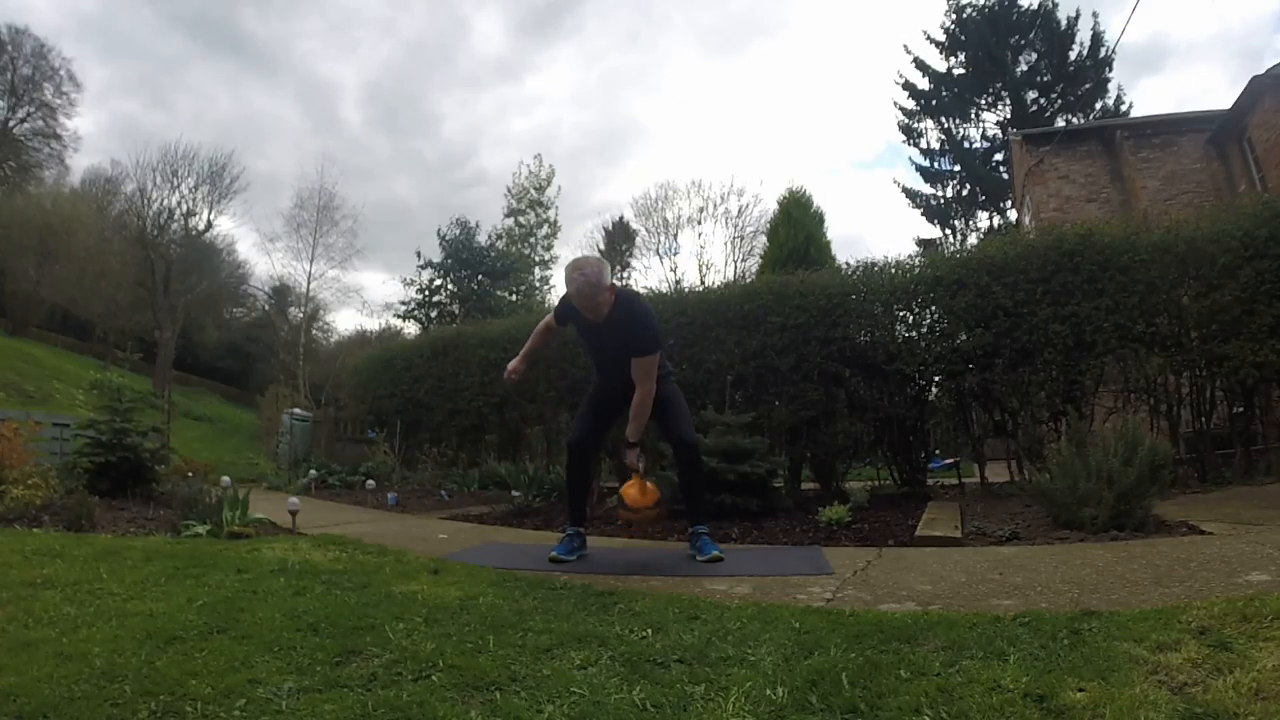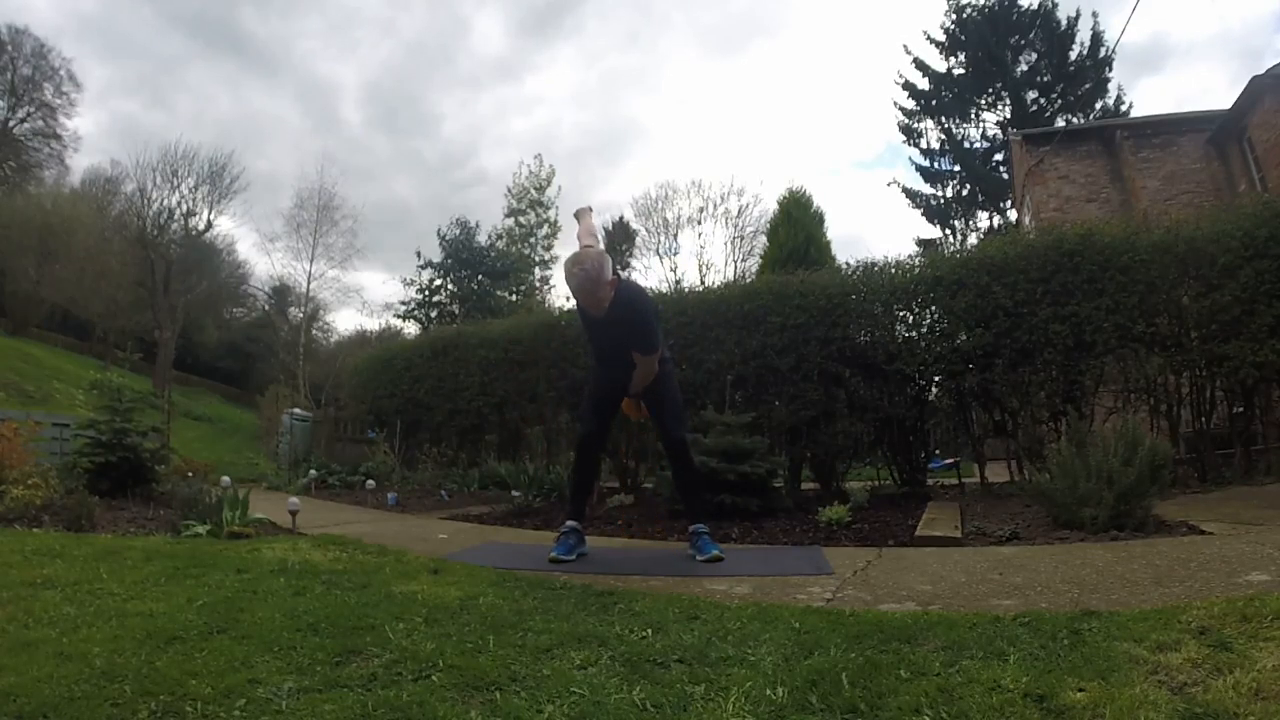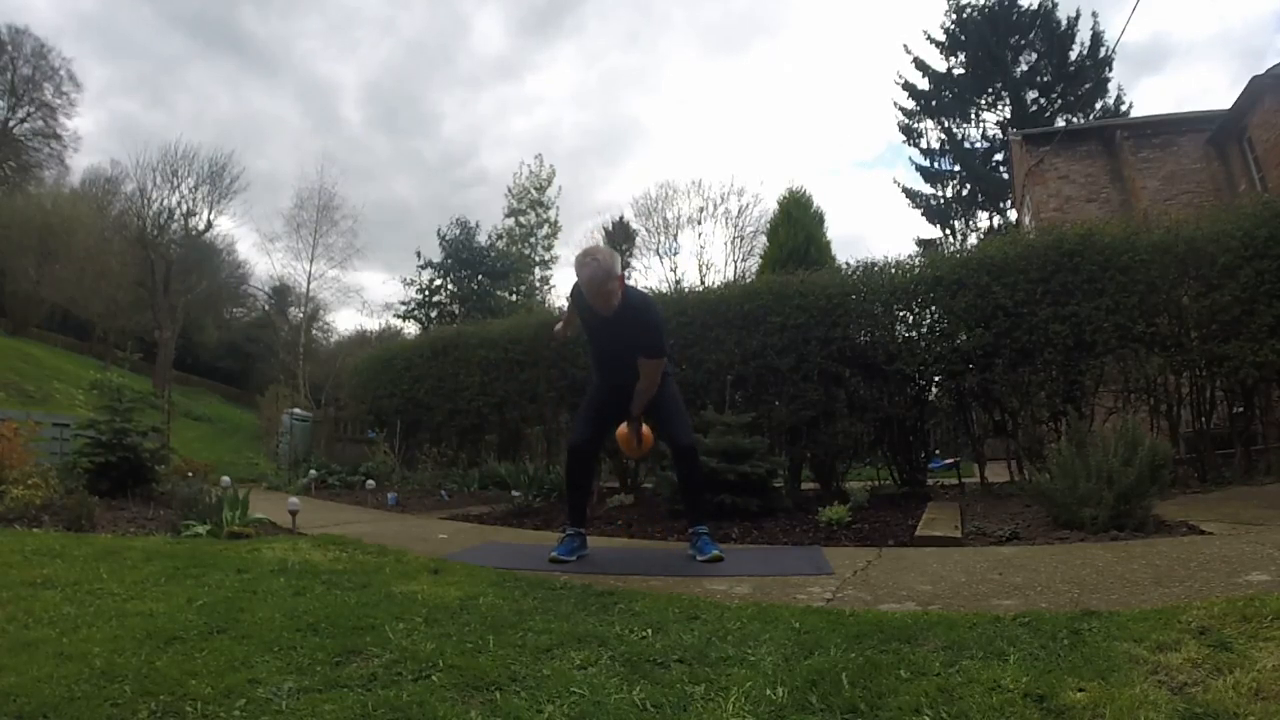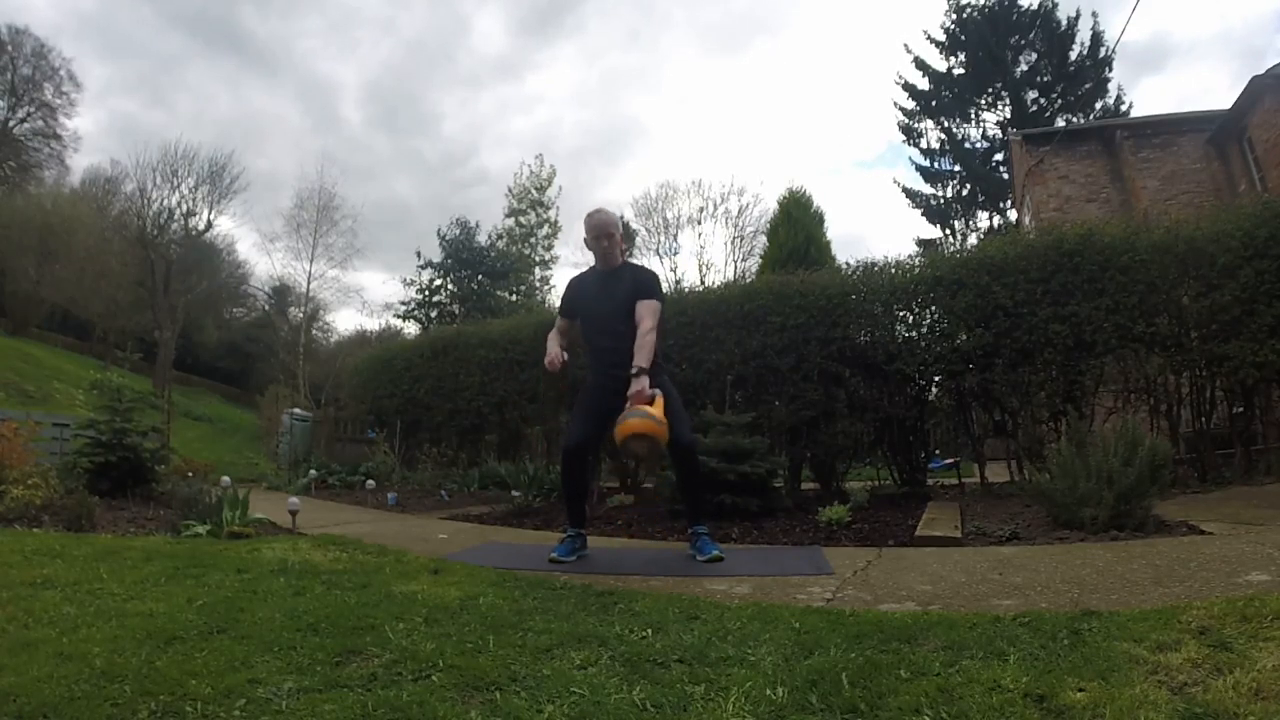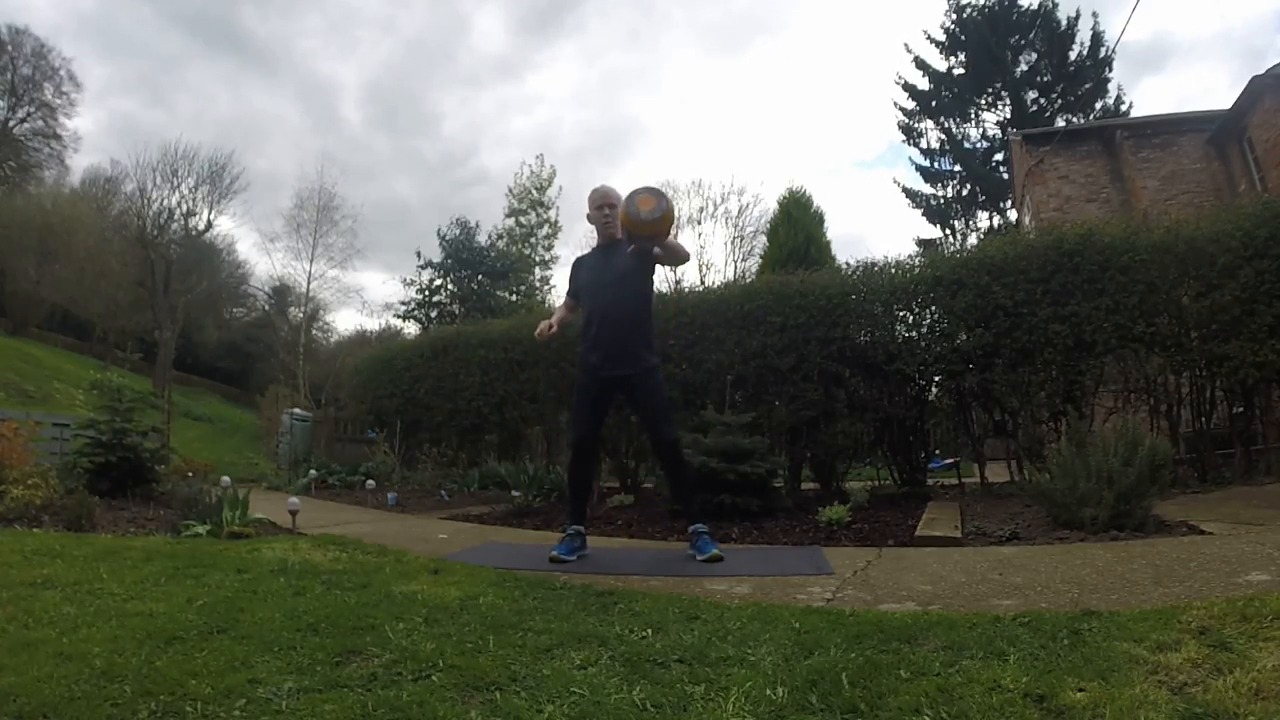
dt=0.3s
person 1, frame 1
left shoulder: (637, 313)
right shoulder: (576, 301)
left elbow: (646, 385)
right elbow: (549, 324)
left wrist: (632, 444)
right wrist: (522, 359)
left hip: (652, 380)
right hip: (608, 383)
left knee: (686, 442)
right knee: (578, 443)
left ankle: (698, 532)
right ankle: (575, 533)
person 1, frame 2
left shoulder: (638, 305)
right shoulder: (585, 280)
left elbow: (647, 368)
right elbow: (589, 243)
left wrist: (631, 393)
left hip: (650, 371)
right hip: (606, 371)
left knee: (676, 442)
right knee: (587, 441)
left ankle: (698, 531)
right ankle: (573, 530)
person 1, frame 3
left shoulder: (645, 313)
right shoulder: (581, 295)
left elbow: (649, 379)
left wrist: (634, 416)
right wrist: (564, 323)
left hip: (651, 390)
right hip: (606, 385)
left knee: (683, 446)
right knee: (579, 447)
left ankle: (698, 532)
right ankle: (575, 533)
person 1, frame 4
left shoulder: (643, 279)
right shoulder: (578, 287)
left elbow: (647, 328)
right elbow: (559, 331)
left wrist: (641, 374)
right wrist: (553, 349)
left hip: (646, 379)
right hip: (600, 385)
left knee: (684, 444)
right knee: (573, 449)
left ankle: (698, 532)
right ankle: (576, 534)
person 1, frame 5
left shoulder: (640, 250)
right shoulder: (582, 264)
left elbow: (680, 257)
right elbow: (570, 305)
left wrist: (659, 236)
right wrist: (552, 321)
left hip: (639, 366)
right hip: (593, 368)
left knee: (666, 444)
right knee: (582, 446)
left ankle: (697, 530)
right ankle: (575, 532)
